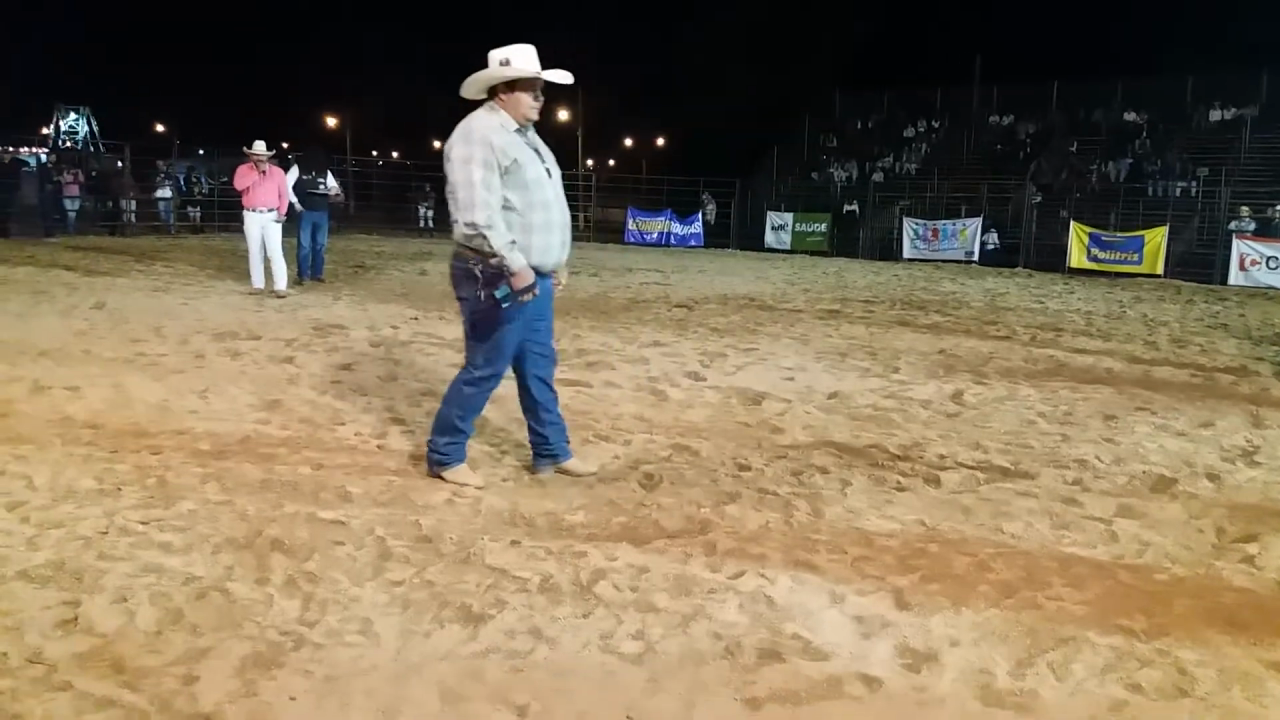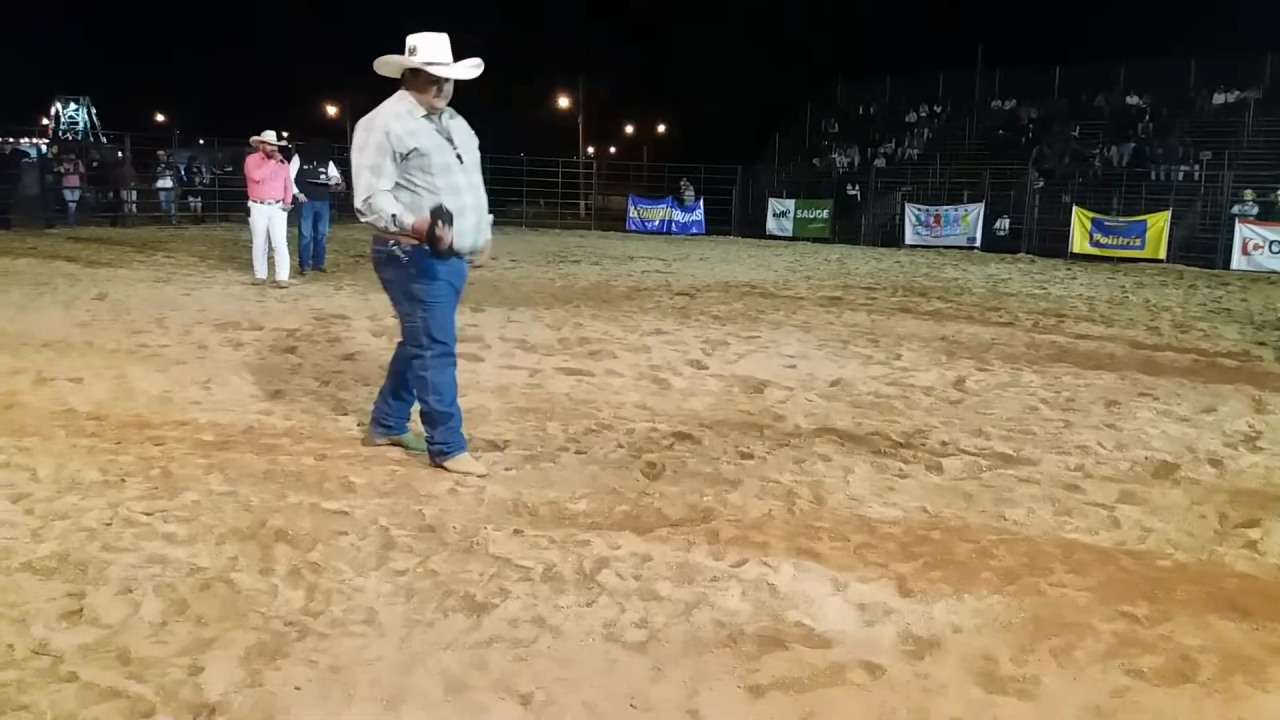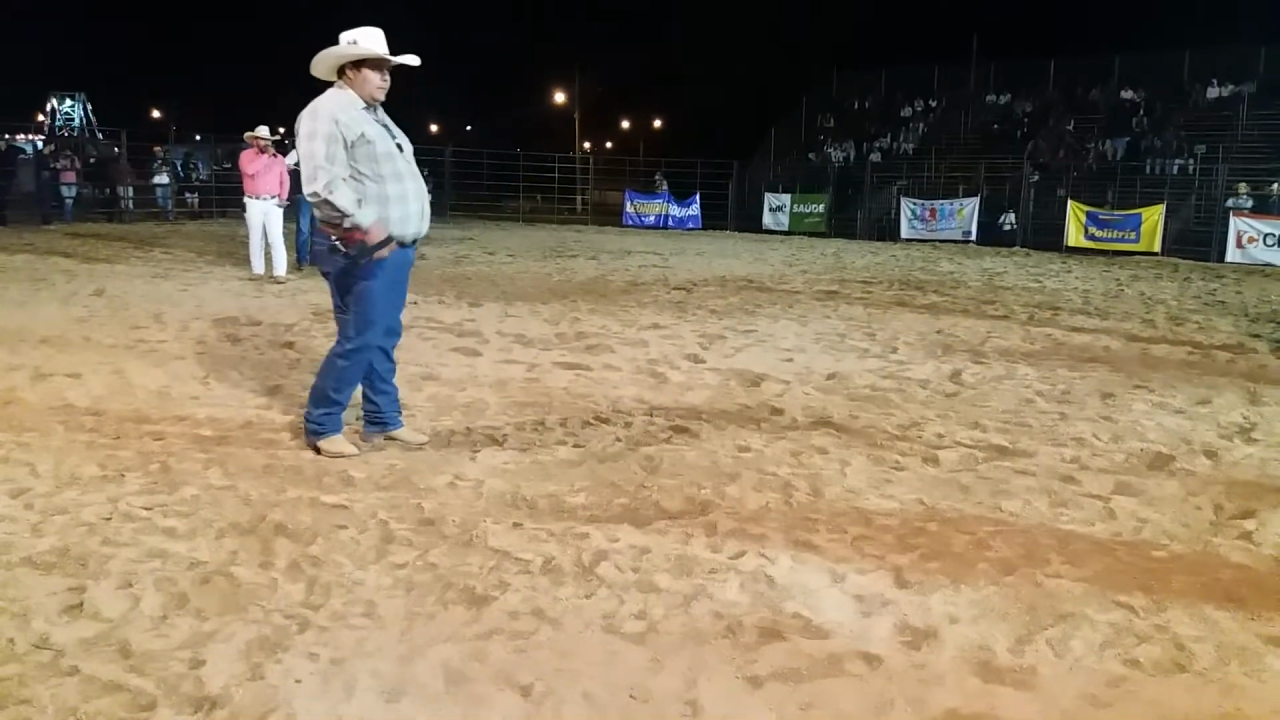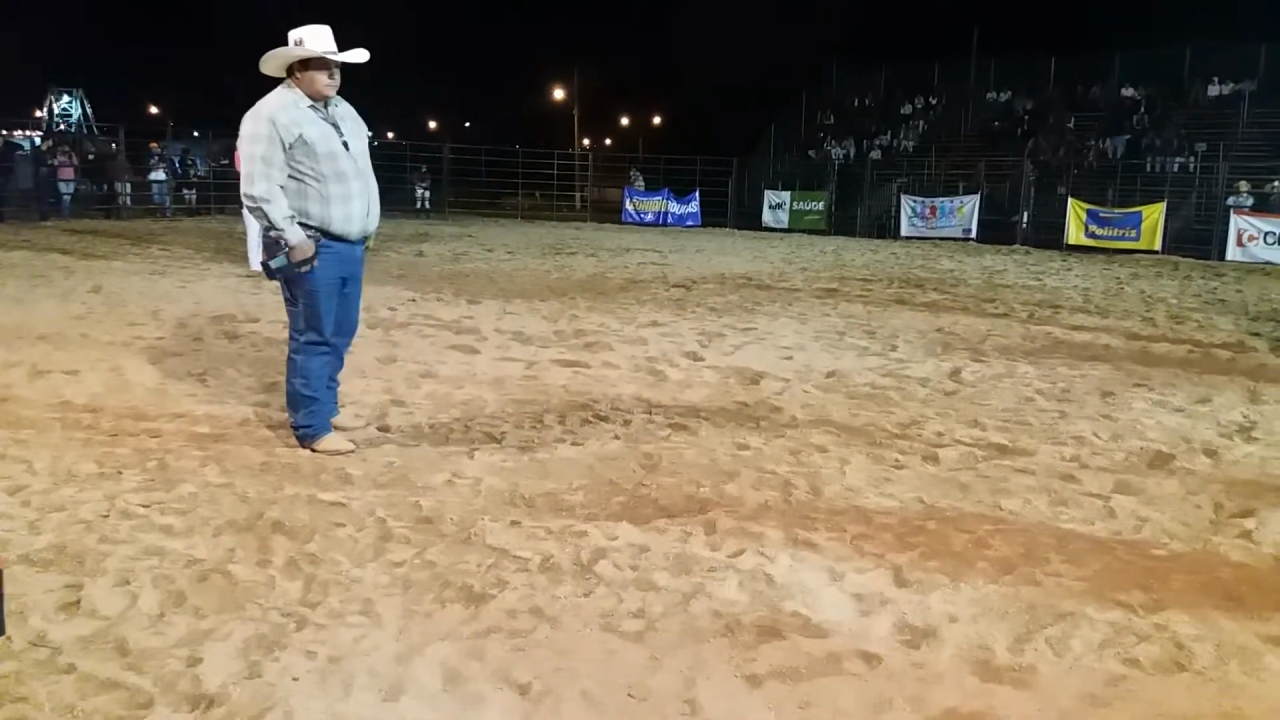
dt=0.7s
person 1, frame 1
left shoulder: (524, 135)
right shoulder: (479, 135)
right elbow: (478, 214)
left wrist: (543, 265)
right wrist: (514, 266)
left hip: (533, 274)
right hip: (497, 276)
left knee: (538, 364)
right knee: (485, 368)
left ankle: (551, 451)
right ankle: (444, 454)
person 1, frame 2
left shoulder: (454, 123)
right shoulder: (384, 124)
left elbow: (471, 183)
right elbow: (370, 196)
left wrist: (483, 233)
right wrist: (417, 221)
left hip: (452, 257)
right hip: (413, 257)
left knee: (421, 343)
right knee: (435, 348)
left ankle: (387, 423)
right ankle: (448, 446)
person 1, frame 3
left shoulder: (375, 115)
right shoulder: (327, 113)
right elbow: (323, 184)
left wrist: (403, 233)
right wrist: (366, 224)
left hip: (395, 248)
right hip: (357, 250)
left knee: (384, 337)
right knee: (359, 339)
left ankle: (383, 420)
right ankle: (321, 424)
person 1, frame 4
left shoulder: (342, 110)
right shoulder: (271, 115)
right elbow: (259, 189)
left wrist: (364, 228)
right wrist: (293, 237)
left hip: (351, 245)
right hip: (312, 248)
left knee: (341, 333)
right knee: (313, 337)
left ankle: (325, 406)
right ankle: (311, 427)
